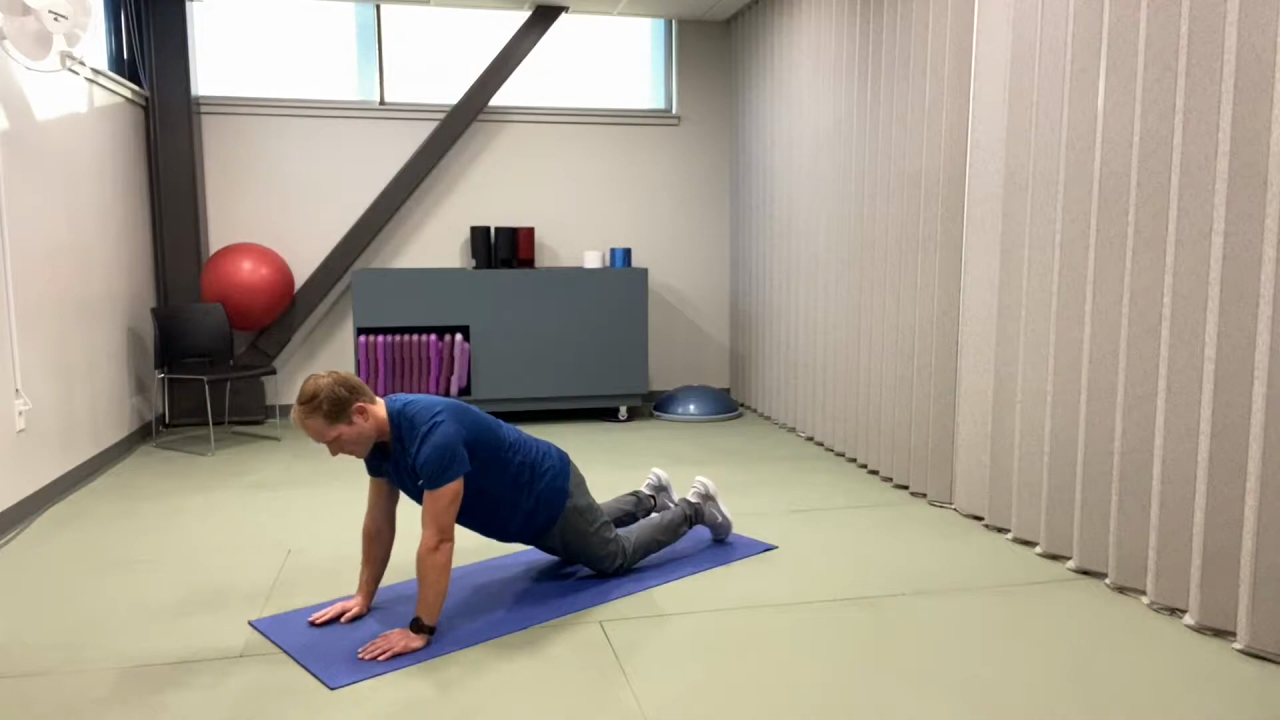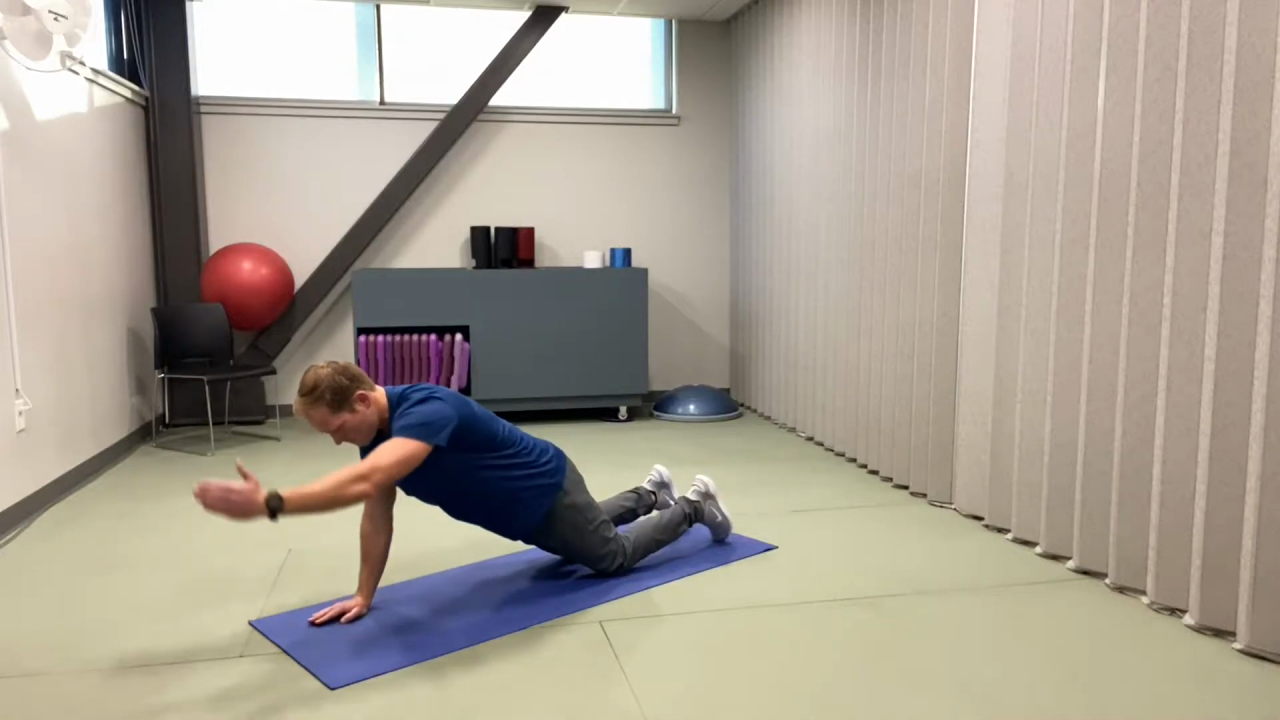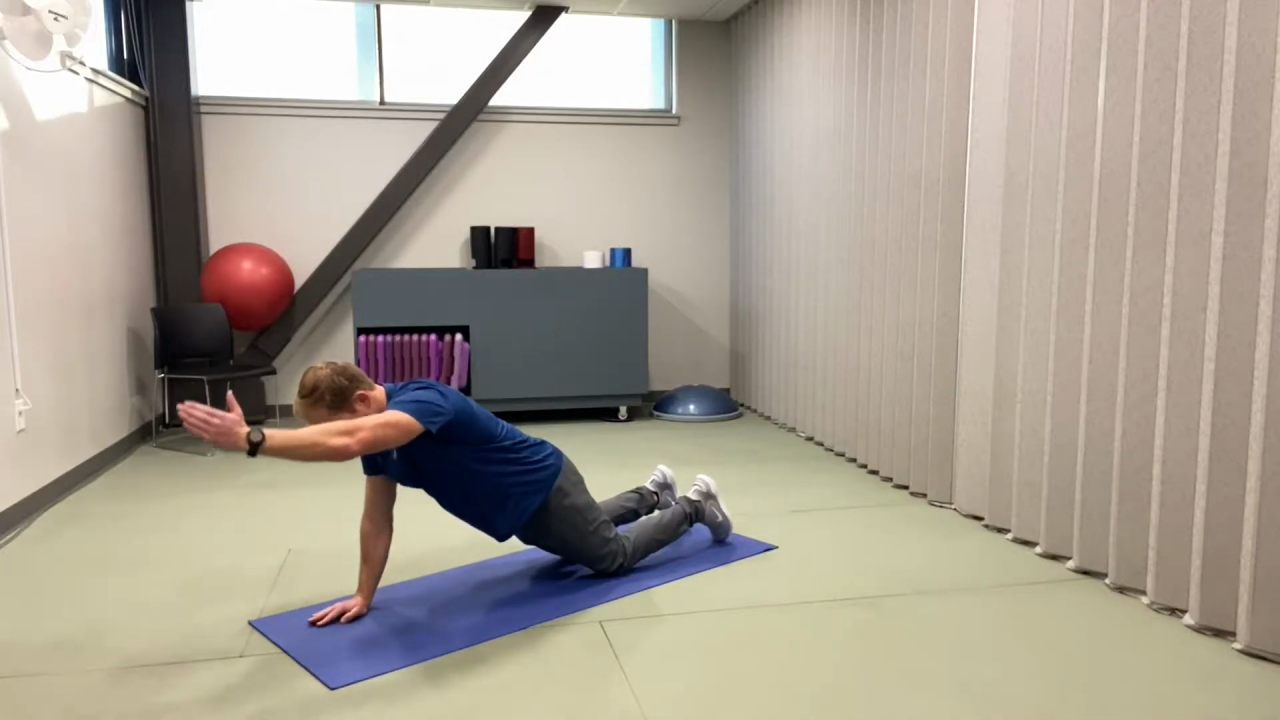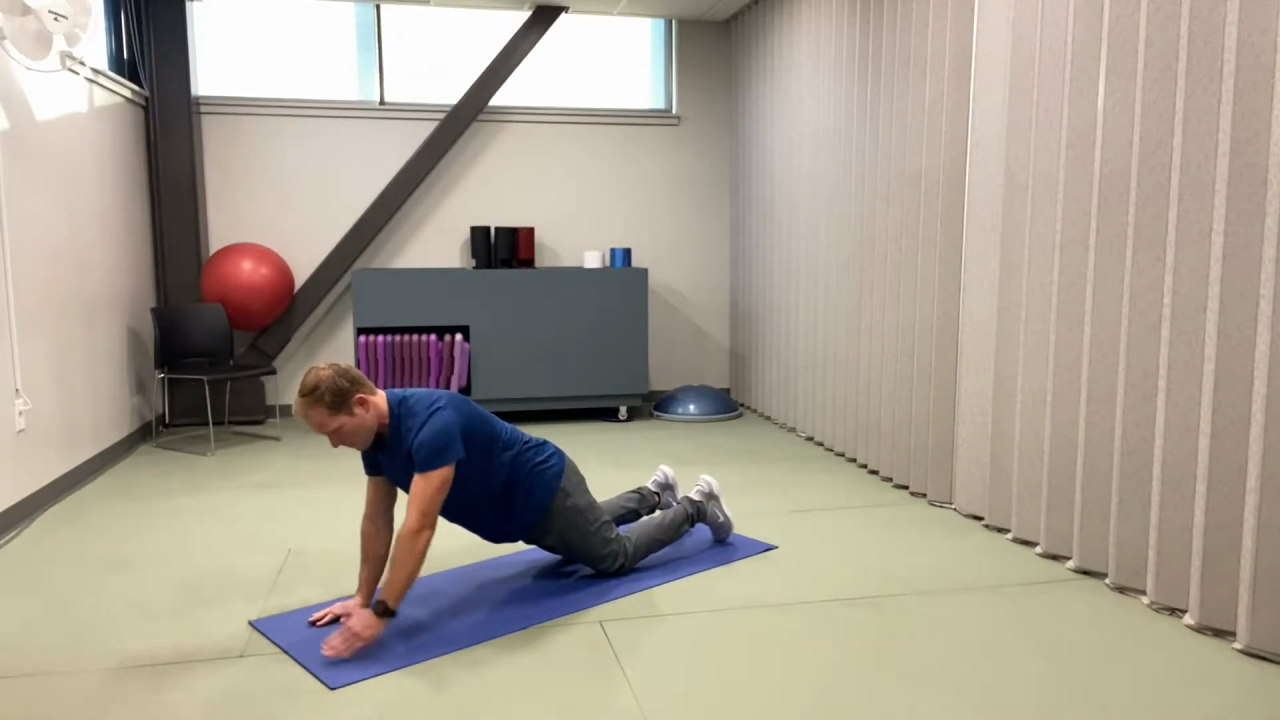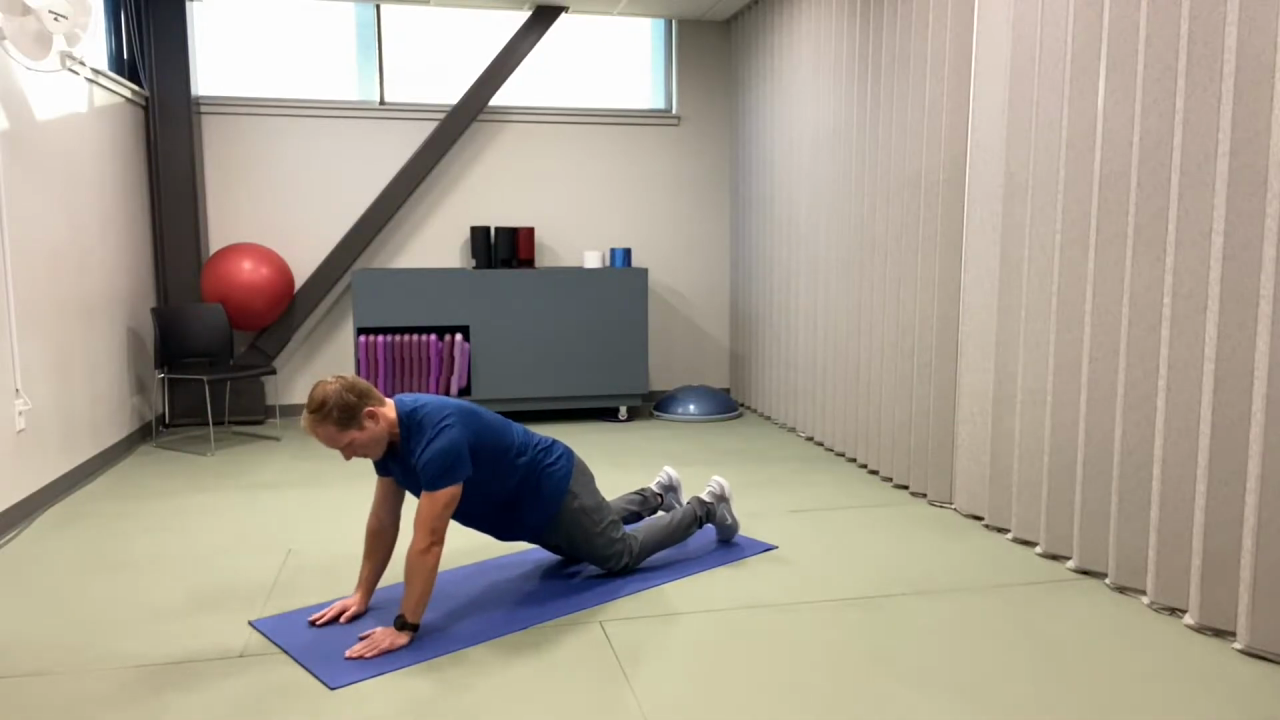
dt=0.5s
person 1, frame 1
left shoulder: (432, 433)
right shoulder: (378, 434)
left elbow: (437, 541)
right elbow: (379, 522)
left wrist: (421, 629)
right wrist: (364, 595)
left hip: (549, 492)
right hip: (520, 507)
left knee: (613, 557)
right knee: (570, 550)
left ankle: (694, 508)
right ankle: (648, 497)
person 1, frame 2
left shoulder: (424, 410)
right shoulder: (374, 428)
left elbow: (365, 483)
right elbow: (380, 520)
left wrist: (268, 504)
right wrist: (364, 596)
left hip: (546, 488)
right hip: (520, 505)
left knee: (611, 556)
right knee: (580, 540)
left ankle: (693, 506)
right ankle: (649, 495)
person 1, frame 3
left shoulder: (422, 401)
right shoulder: (379, 428)
left elbow: (347, 443)
right elbow: (377, 521)
left wrist: (250, 437)
right wrist: (364, 595)
left hip: (544, 488)
right hip: (516, 505)
left knee: (612, 556)
right knee: (575, 546)
left ankle: (693, 506)
right ankle: (651, 494)
person 1, frame 4
left shoulder: (430, 421)
right shoulder: (373, 431)
left elbow: (418, 528)
right elbow: (377, 521)
left wrist: (379, 612)
right wrist: (367, 598)
left hip: (544, 489)
right hip: (512, 506)
left knee: (615, 558)
right knee: (589, 537)
left ankle: (696, 507)
right ankle: (653, 494)
person 1, frame 5
left shoulder: (438, 436)
right shoulder: (386, 430)
left elbow: (427, 542)
right elbow: (383, 521)
left wrist: (404, 627)
right wrist: (362, 594)
left hip: (553, 486)
right hip: (527, 502)
left knee: (620, 555)
right knee: (576, 550)
left ankle: (706, 506)
right ankle: (657, 494)
